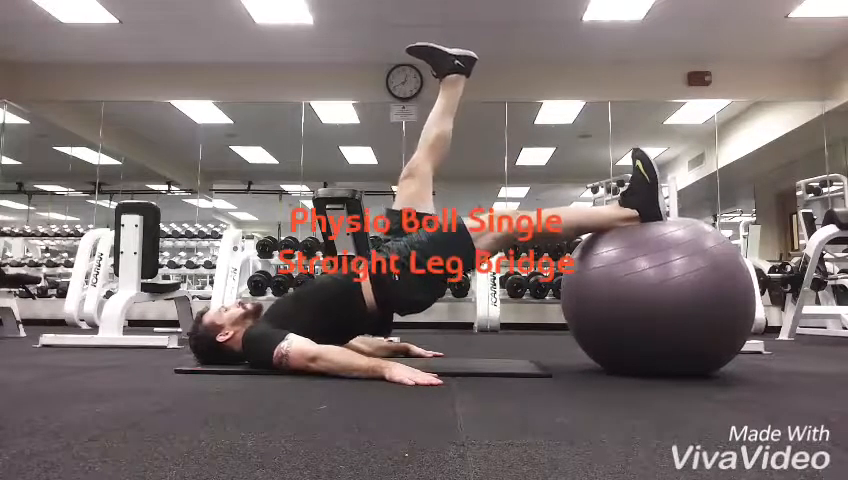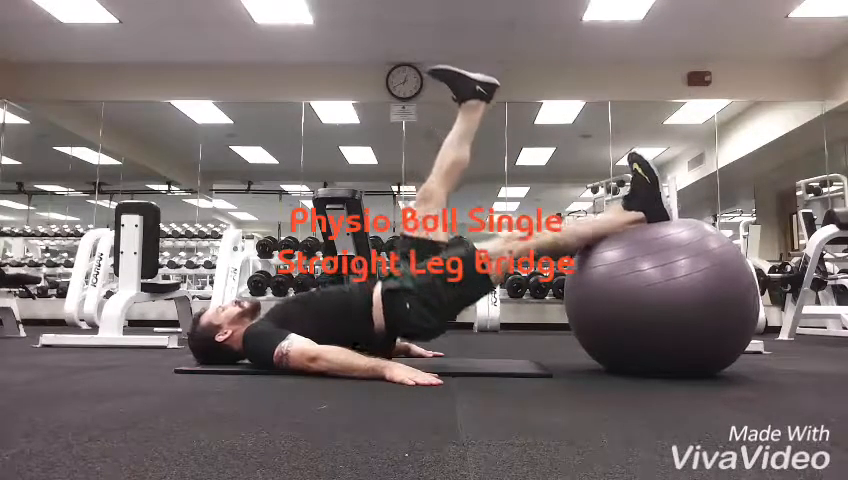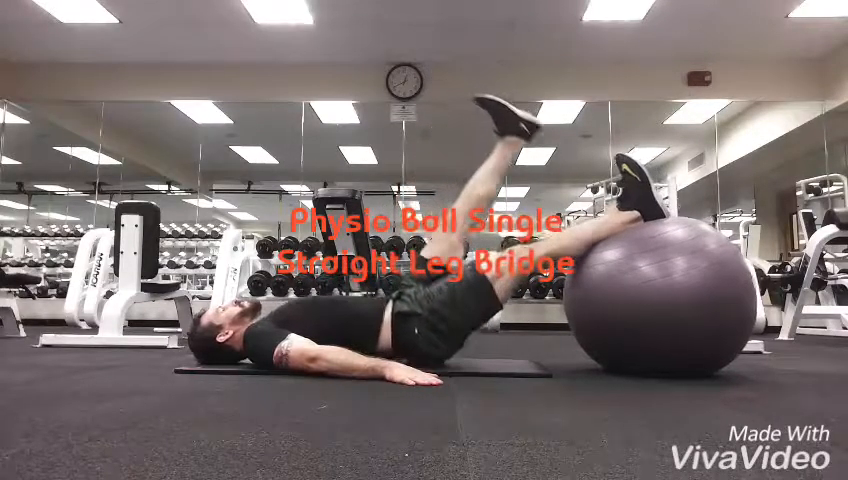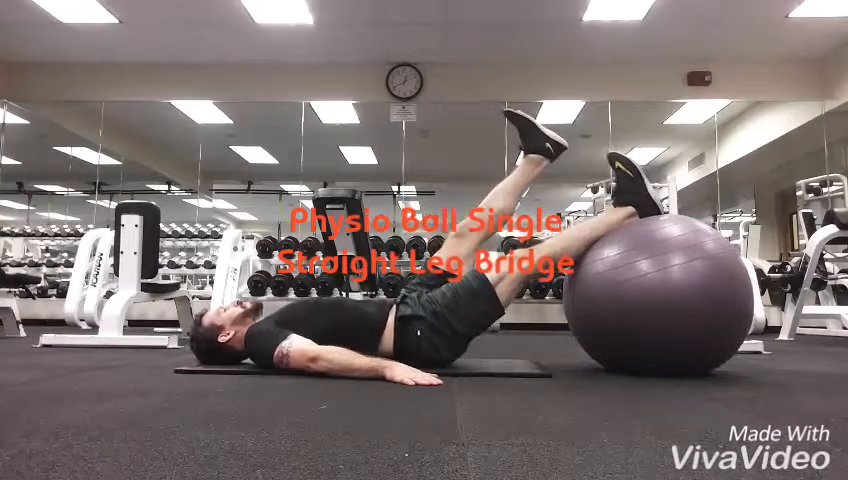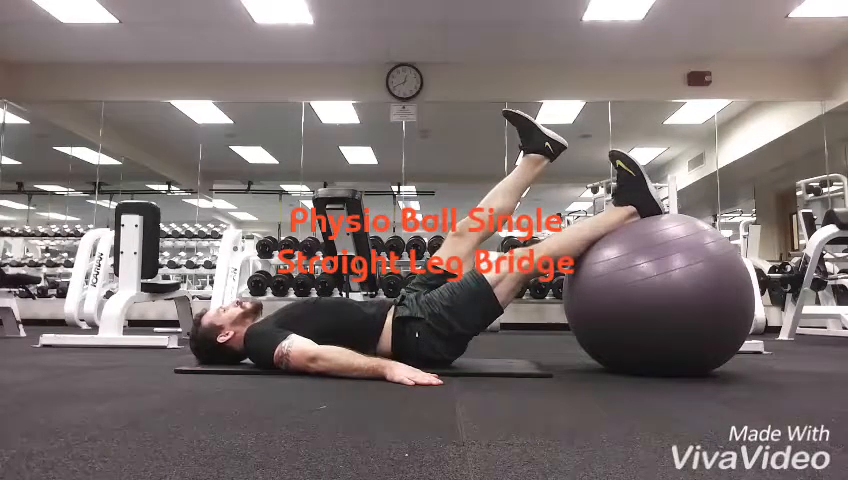
dt=0.3s
person 1, frame 1
left shoulder: (270, 325)
right shoulder: (258, 341)
left elbow: (344, 339)
right elbow: (312, 356)
right wrist: (387, 368)
left hip: (388, 267)
right hip: (397, 278)
left knee: (417, 172)
right knee: (508, 223)
left ankle: (452, 77)
right ankle: (632, 211)
person 1, frame 2
left shoulder: (269, 325)
right shoulder: (258, 340)
right elbow: (313, 356)
right wrist: (387, 367)
left hip: (395, 290)
right hip: (407, 303)
left knee: (431, 196)
right knee: (517, 242)
left ankle: (472, 103)
right ankle: (636, 215)
person 1, frame 3
left shoulder: (273, 325)
right shoulder: (259, 341)
right elbow: (314, 357)
right wrist: (387, 366)
left hip: (405, 307)
right hip: (418, 328)
left knee: (453, 223)
right knee: (520, 255)
left ankle: (511, 139)
right ankle: (633, 213)
person 1, frame 4
left shoulder: (273, 326)
right shoulder: (261, 339)
right elbow: (315, 357)
right wrist: (389, 366)
left hip: (407, 309)
right hip: (420, 332)
left knee: (466, 233)
right knee: (522, 260)
left ankle: (536, 156)
right ankle: (628, 212)
person 1, frame 5
left shoulder: (275, 326)
right shoulder: (260, 340)
right elbow: (314, 357)
right wrist: (387, 366)
left hip: (408, 311)
right hip: (419, 331)
left knee: (465, 233)
right knee: (521, 259)
left ankle: (536, 155)
right ankle: (630, 209)
